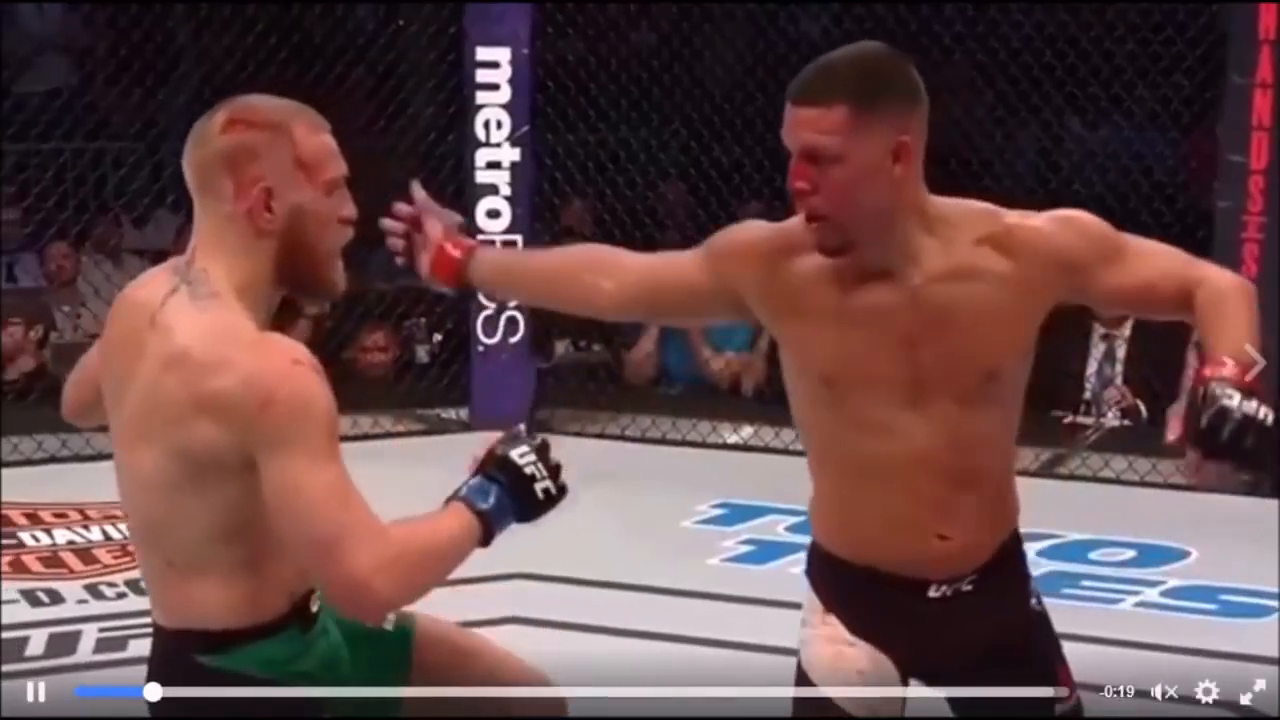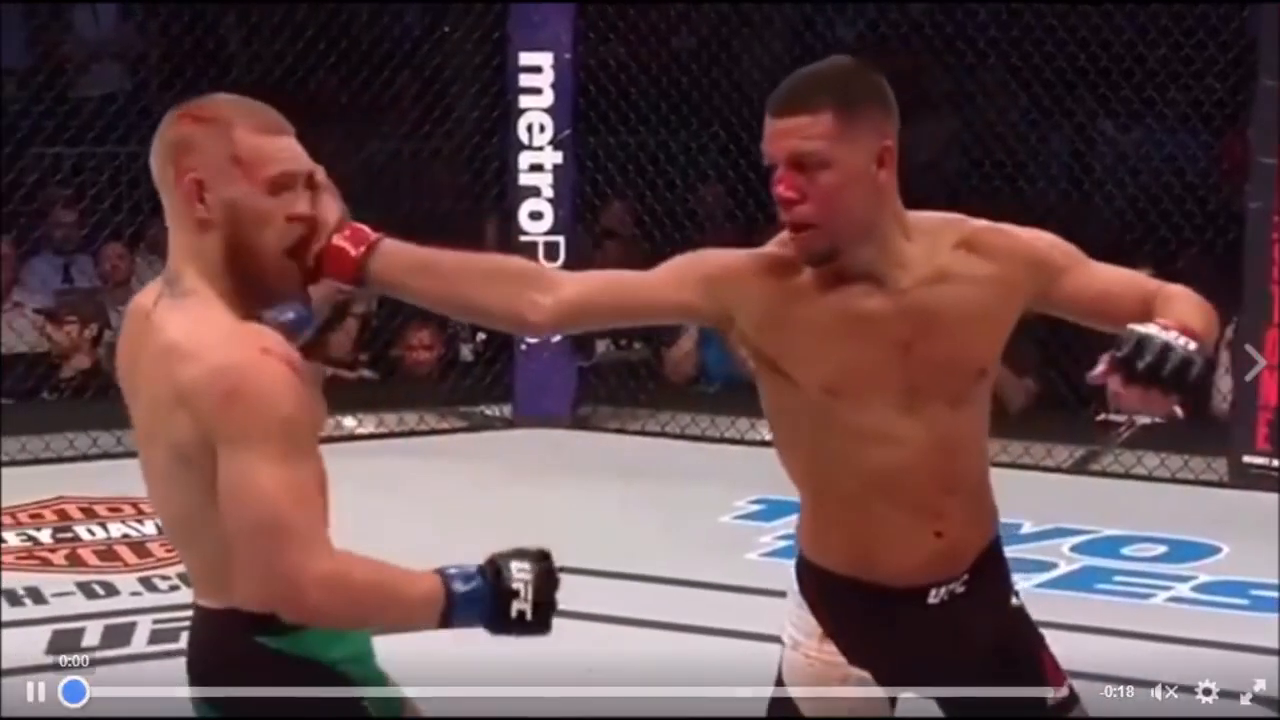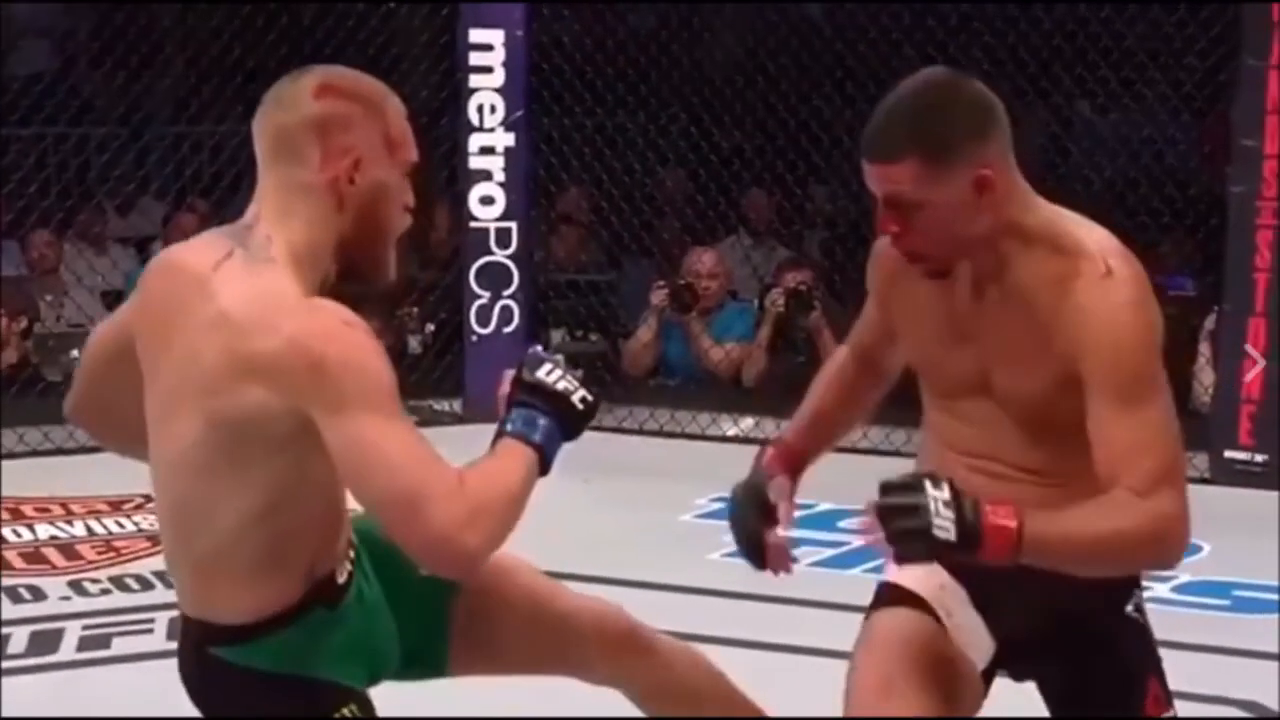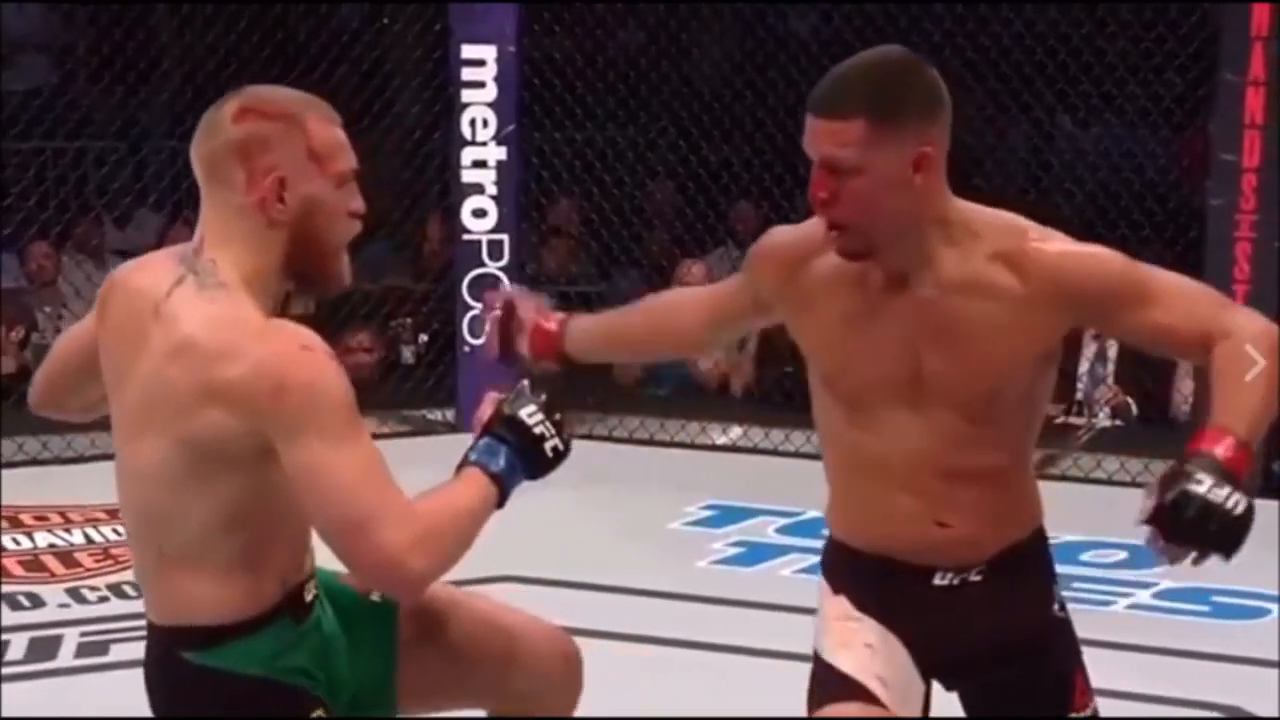
dt=1s
person 1, frame 1
left shoulder: (1029, 252)
right shoulder: (769, 265)
right elbow: (613, 283)
right wrist: (455, 258)
left hip: (992, 593)
right hip: (854, 602)
person 1, frame 2
left shoulder: (997, 261)
right shoulder: (748, 286)
left elbow: (1177, 304)
right elbow: (545, 300)
left wrist: (1173, 342)
right wrist: (358, 251)
left hip: (977, 597)
right hip: (844, 615)
person 1, frame 3
left shoulder: (1097, 291)
right shoulder: (900, 260)
left elbow: (1159, 523)
left wrist: (990, 530)
right wrist: (784, 459)
left hip: (1079, 575)
right hip: (943, 564)
person 1, frame 4
left shoulder: (1041, 272)
right shoulder: (794, 265)
right elbow: (697, 317)
right wrist: (553, 334)
left hip: (1008, 588)
right hip: (868, 591)
person 2, frame 1
left shoulder: (147, 298)
right shoulder: (262, 369)
left elbow: (81, 403)
right elbow: (368, 581)
right wrist: (488, 498)
left hip: (293, 634)
person 2, frame 2
left shoulder: (152, 314)
right shoulder: (244, 363)
right elbow: (302, 585)
right wrist: (474, 594)
left hip: (236, 640)
right hip: (284, 664)
person 2, frame 3
left shoulder: (182, 269)
right shoulder: (310, 337)
left elbow: (91, 406)
right elbow: (454, 538)
right wrist: (532, 431)
right hip: (276, 660)
left knee: (607, 637)
person 2, frame 4
left shoulder: (141, 283)
right shoulder: (274, 357)
left elbow: (51, 393)
right elbow: (400, 559)
right wrist: (496, 458)
left hip: (297, 616)
left knee: (544, 663)
